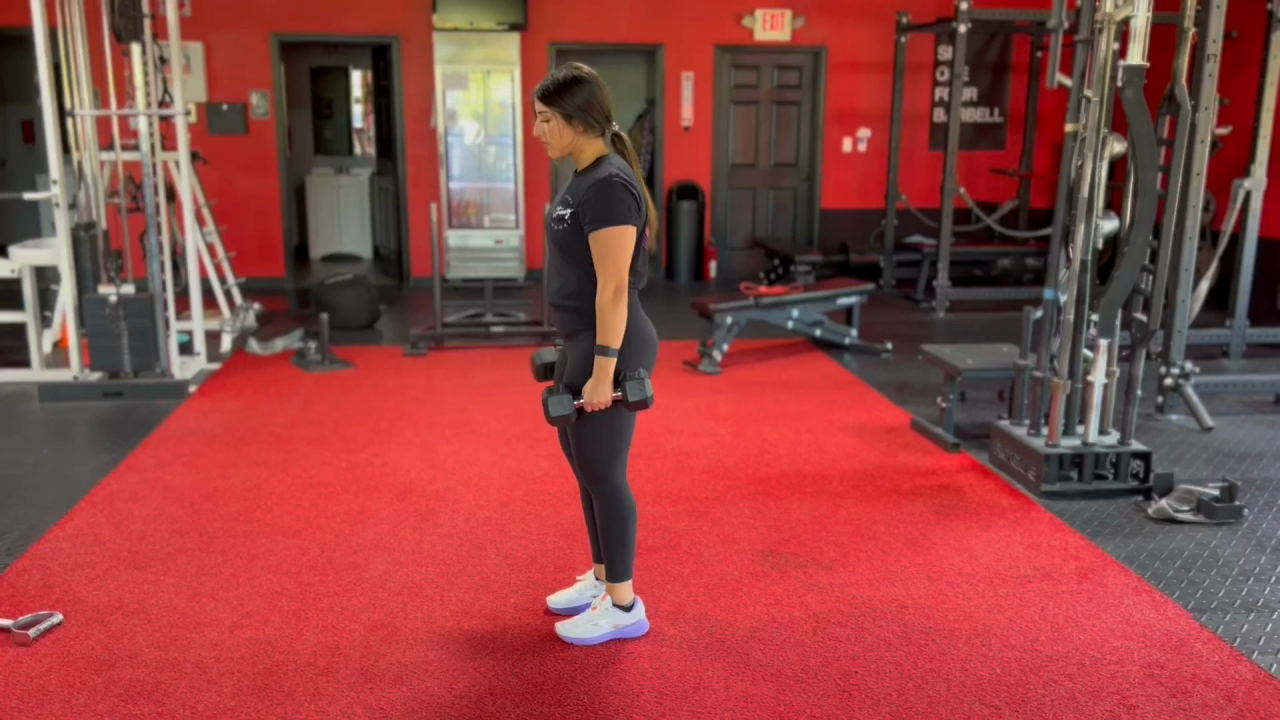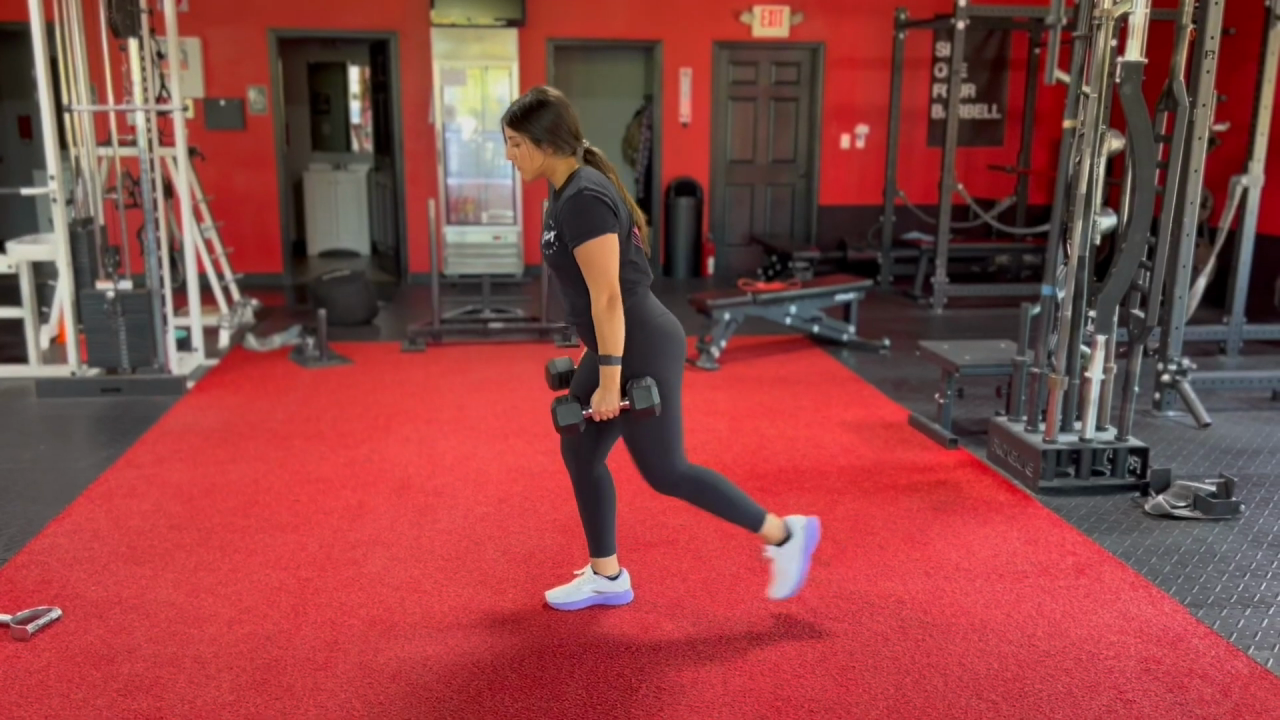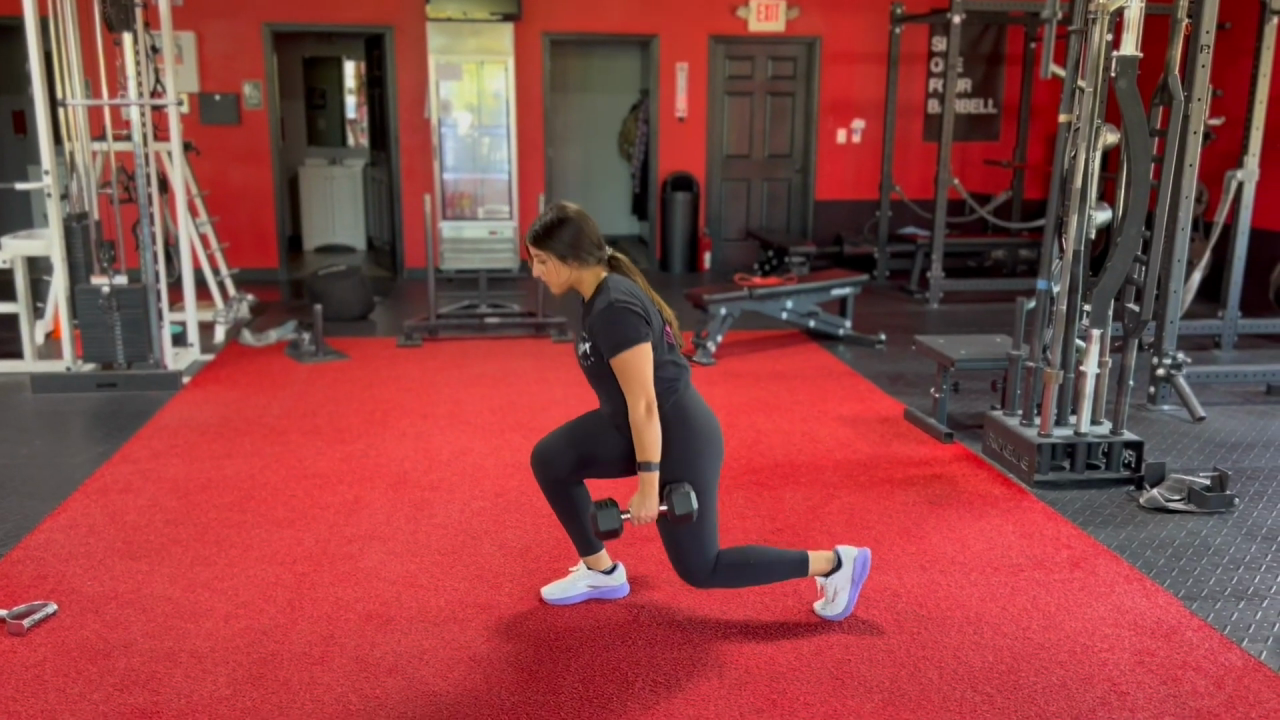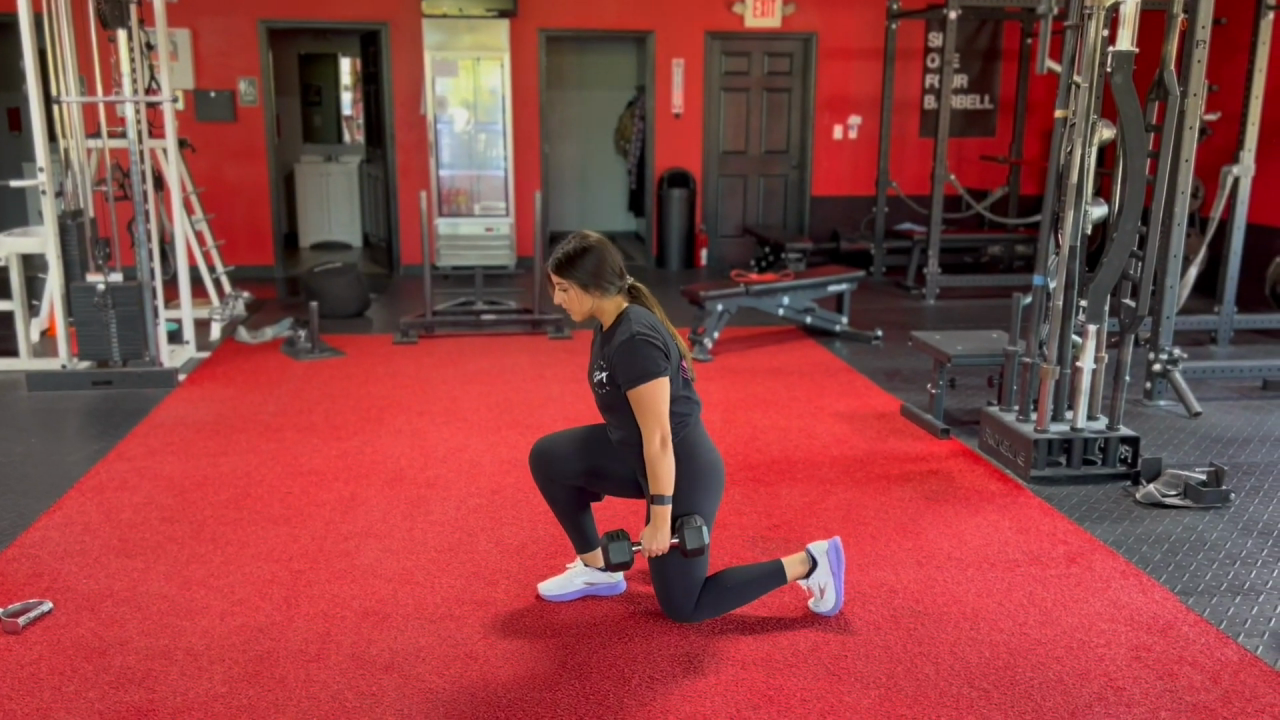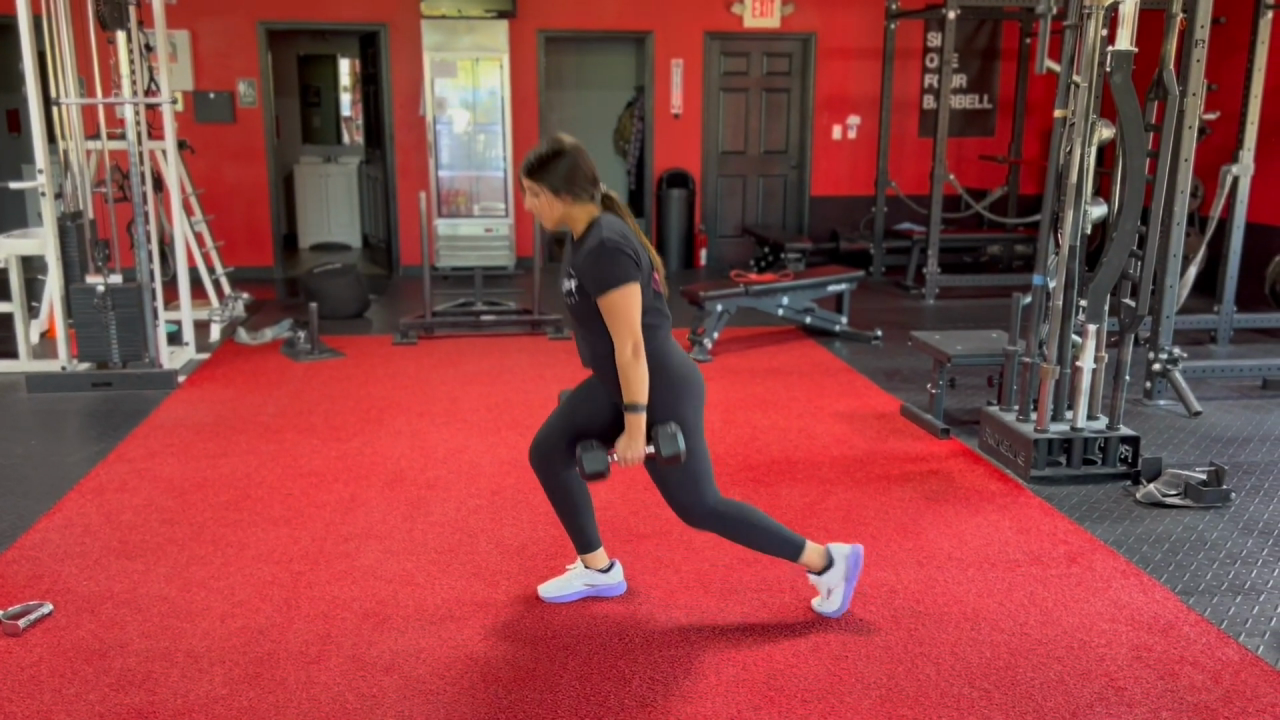
dt=0.5s
person 1, frame 1
left shoulder: (609, 185)
right shoulder: (588, 176)
left elbow: (613, 289)
left wrist: (603, 371)
left hip: (609, 347)
right hip: (583, 343)
left knee: (602, 473)
right knee: (583, 465)
left ankle: (624, 606)
right ankle: (604, 577)
person 1, frame 2
left shoulder: (583, 199)
right shoulder: (572, 191)
left elbow: (608, 296)
left wrist: (609, 381)
right wrist: (599, 365)
left hip: (643, 346)
right hip: (617, 343)
left knee: (665, 471)
right knee: (580, 454)
left ankle: (789, 536)
right ankle: (606, 575)
person 1, frame 3
left shoulder: (615, 309)
right shoulder: (601, 294)
left elbow: (644, 404)
left wrist: (648, 484)
right wrist: (619, 448)
left hip: (680, 437)
right hip: (650, 428)
left knee: (698, 568)
right knee: (550, 460)
left ankle: (835, 564)
right ankle: (601, 571)
person 1, frame 4
left shoulder: (634, 341)
right shoulder: (614, 324)
left elbow: (659, 438)
left wrist: (660, 519)
right wrist: (599, 469)
left hip: (684, 471)
left knee: (683, 607)
right knee: (547, 458)
left ankle: (810, 562)
right ankle: (596, 568)
person 1, frame 5
left shoulder: (604, 248)
right shoulder: (586, 237)
left elbow: (631, 345)
left wrist: (634, 427)
right wrist: (618, 407)
left hip: (660, 386)
right hip: (622, 381)
left knee: (697, 505)
right knee: (547, 453)
left ankle: (827, 559)
right ankle: (597, 568)
